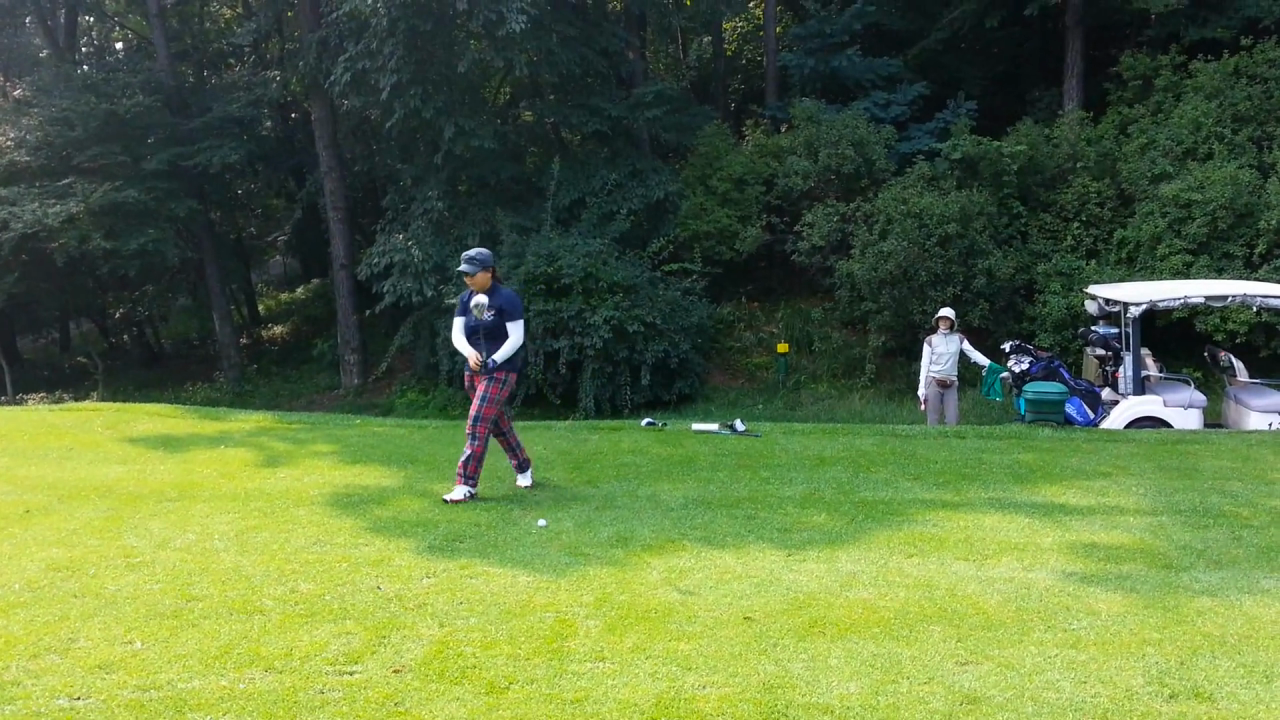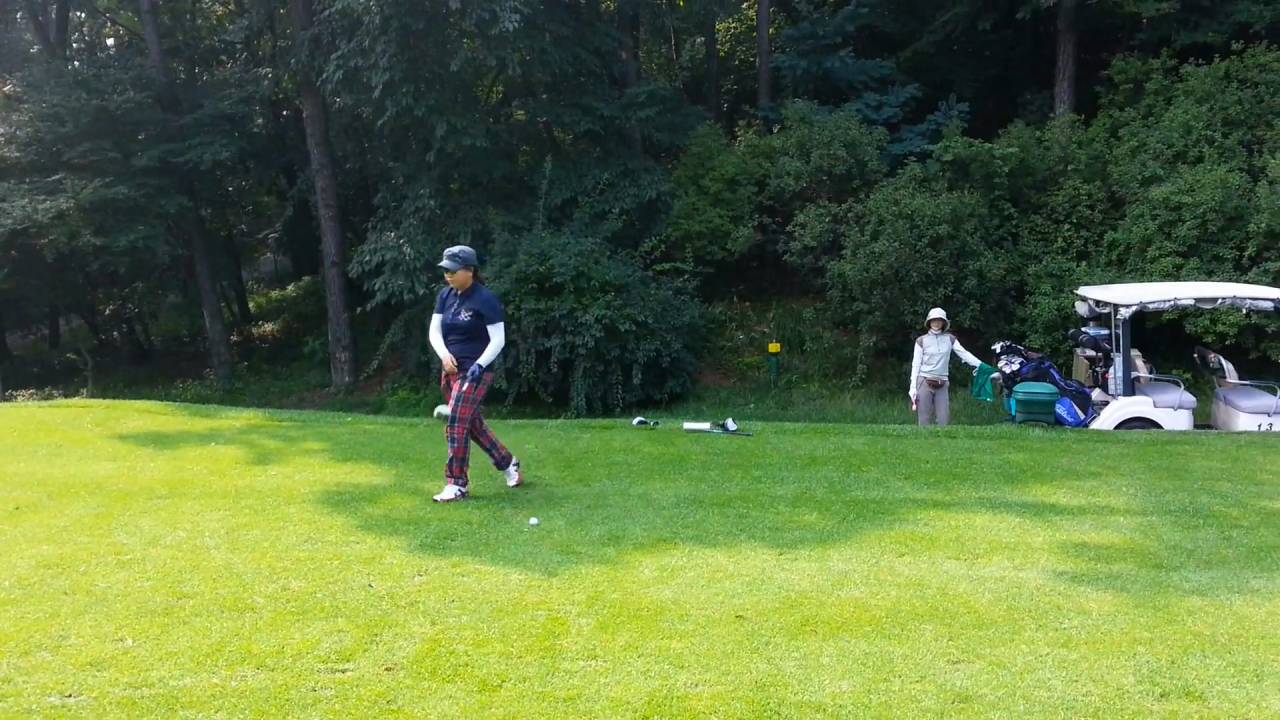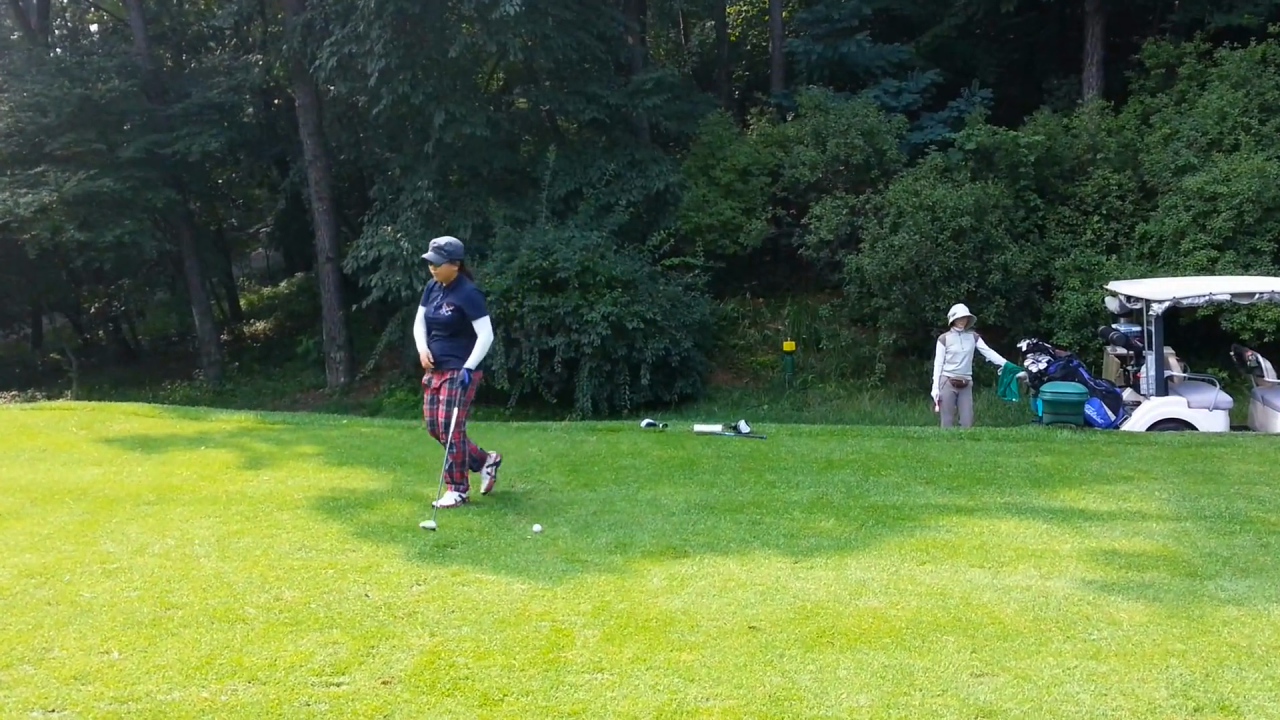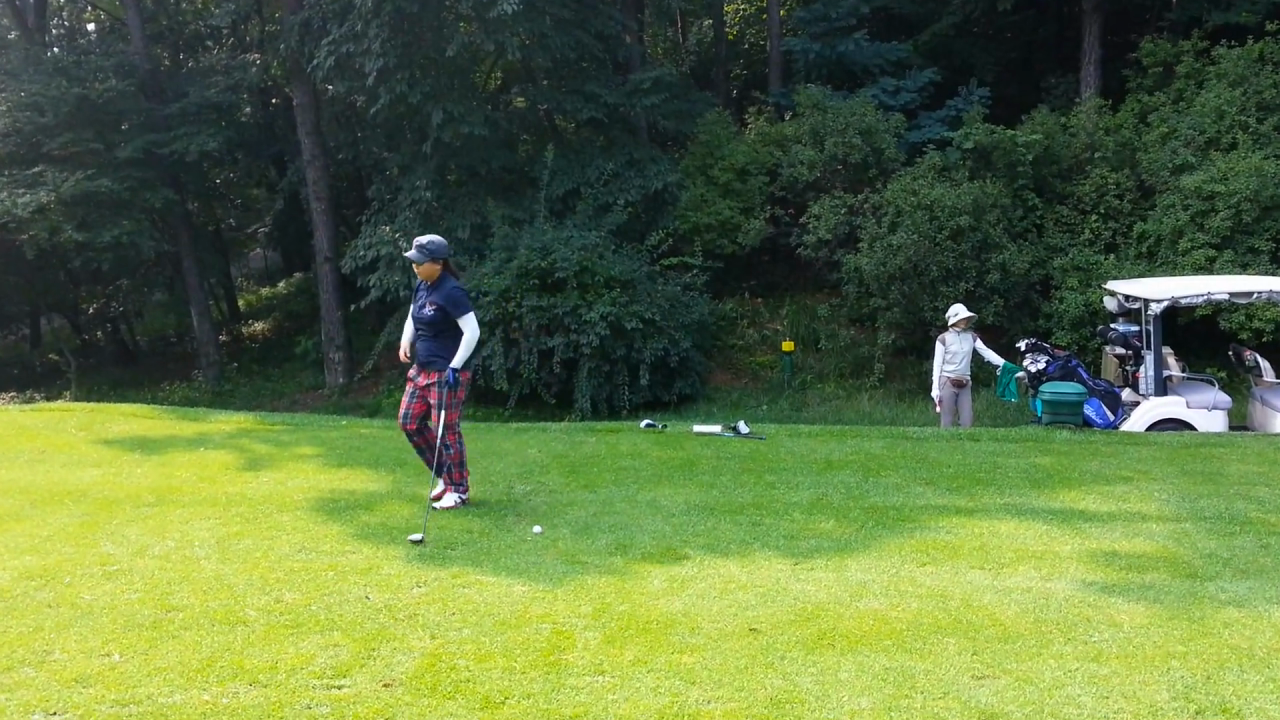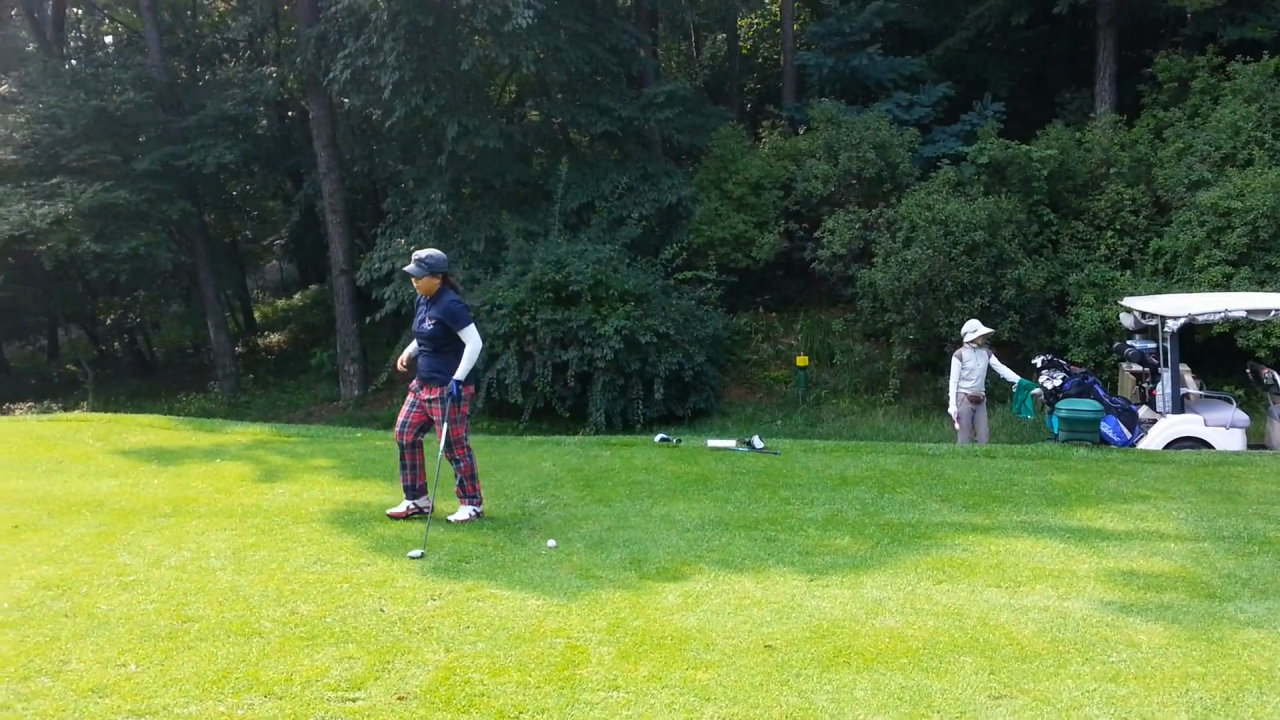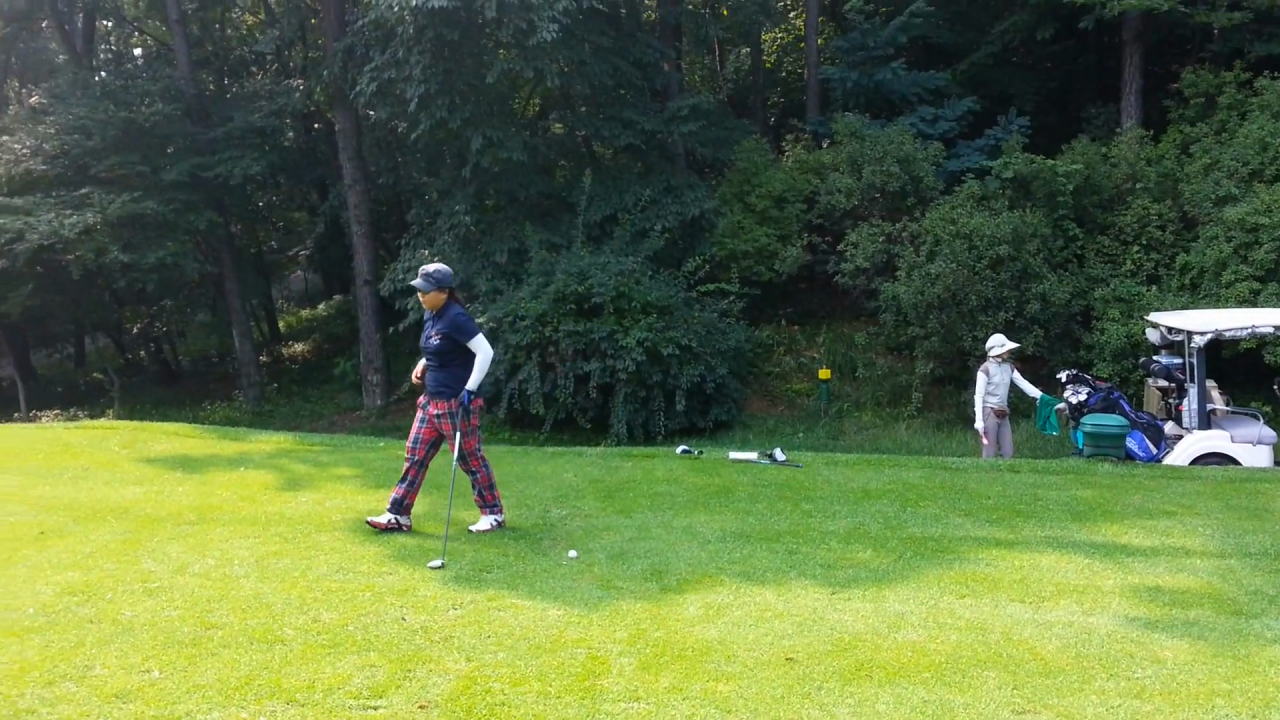
dt=0.1s
person 1, frame 1
left shoulder: (507, 298)
right shoulder: (466, 299)
left elbow: (517, 338)
right elbow: (457, 334)
left wrist: (493, 360)
right wrist: (470, 353)
left hip: (500, 371)
right hip: (474, 372)
left knee: (476, 423)
right knee: (498, 424)
left ankle: (467, 485)
right ankle: (523, 468)
person 1, frame 2
left shoulder: (486, 299)
right shoulder: (445, 295)
left elbow: (498, 340)
right elbow: (434, 331)
left wrist: (478, 366)
right wrist: (444, 355)
left hip: (475, 372)
right hip: (451, 372)
left knee: (456, 424)
right knee: (472, 425)
left ankle: (457, 484)
right ankle: (507, 462)
person 1, frame 3
left shoulder: (469, 293)
right shoulder: (432, 287)
left elbow: (486, 335)
right elbow: (420, 322)
left wrist: (468, 368)
right wrist: (422, 348)
left hip: (460, 372)
right hip: (436, 369)
left knee: (450, 428)
right knee: (436, 426)
left ankle: (457, 489)
right ankle: (486, 460)
person 1, frame 4
left shoulder: (451, 291)
right shoulder: (421, 286)
left elbow: (472, 331)
right elbow: (413, 320)
left wrist: (454, 368)
right wrist: (406, 342)
left hip: (446, 372)
right hip: (421, 368)
left knee: (447, 430)
right knee: (410, 423)
left ankle: (458, 490)
right ankle: (446, 475)
person 1, frame 5
left shoulder: (450, 305)
right shoulder: (424, 301)
left elbow: (474, 343)
left wrist: (458, 379)
right wrist: (409, 351)
left hip: (449, 388)
right hip: (424, 383)
left knee: (455, 446)
right knee: (405, 435)
left ankle: (472, 503)
right ankle: (417, 499)
person 1, frame 6
left shoulder: (456, 318)
right shoulder: (431, 315)
left elbow: (485, 352)
left wrist: (470, 390)
right wrist: (422, 365)
left hip: (456, 401)
right hip: (431, 399)
left knee: (469, 458)
right knee: (415, 455)
left ankle: (493, 513)
right ankle: (398, 515)
